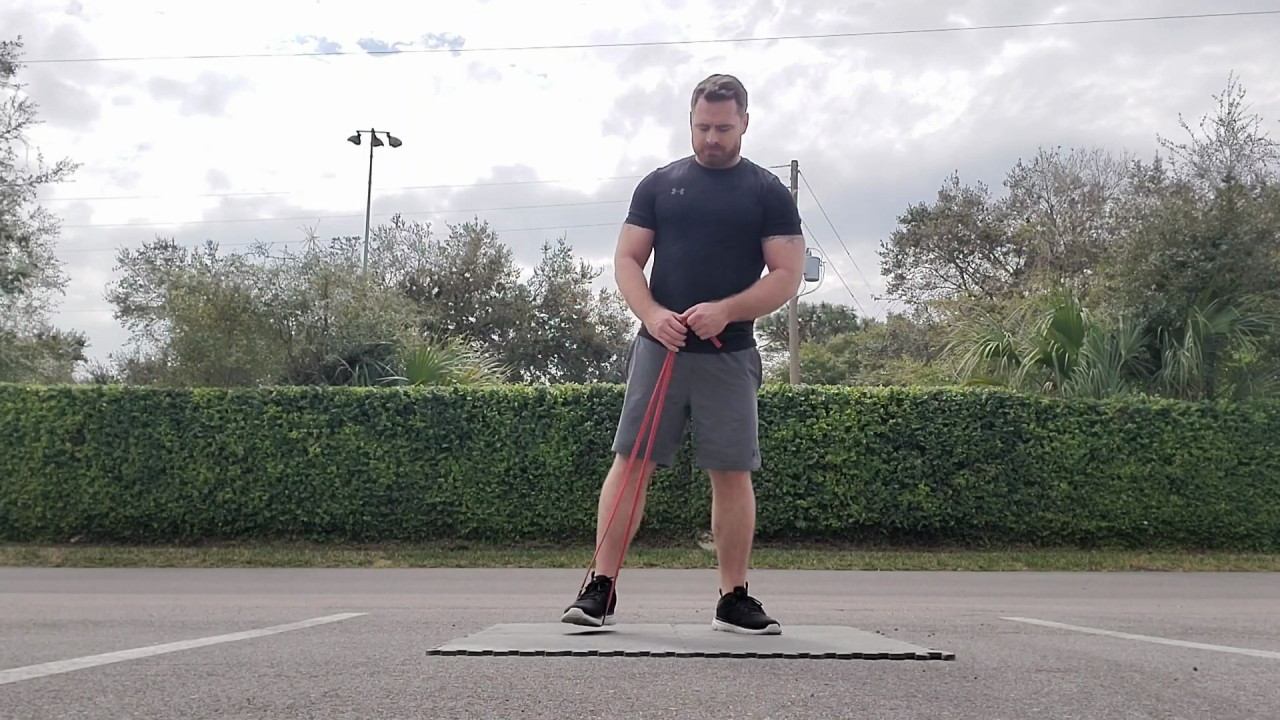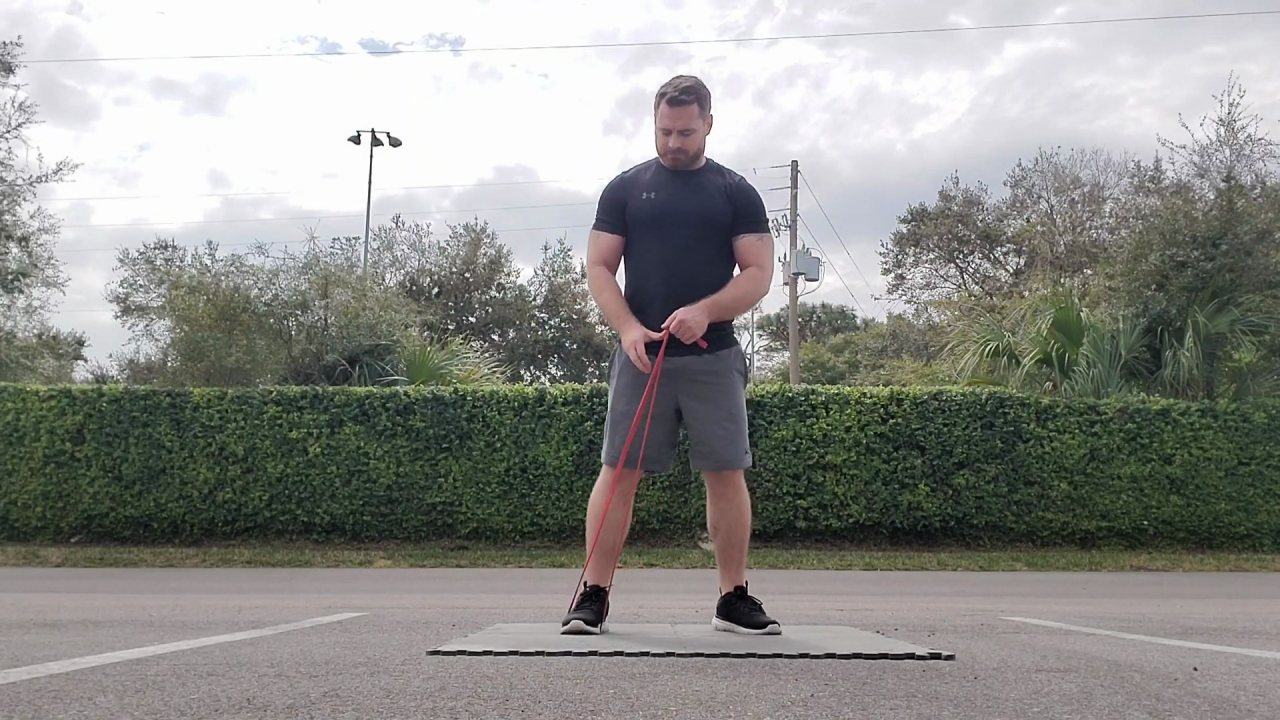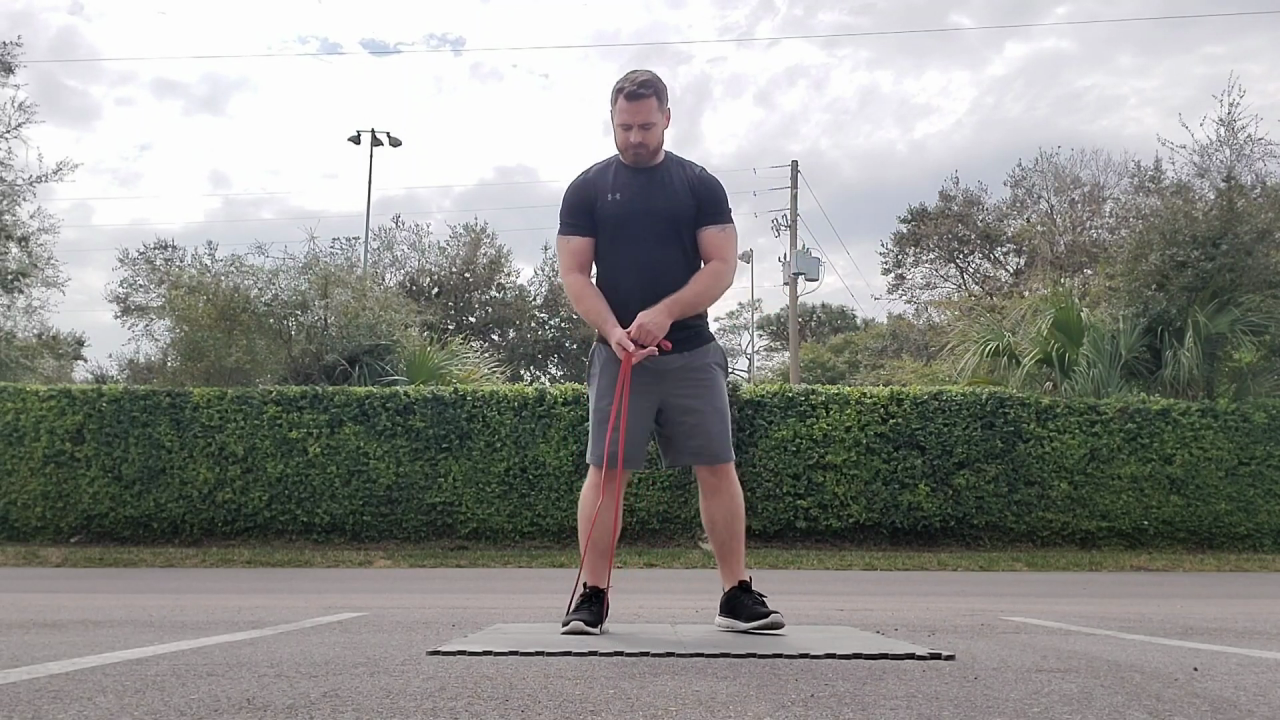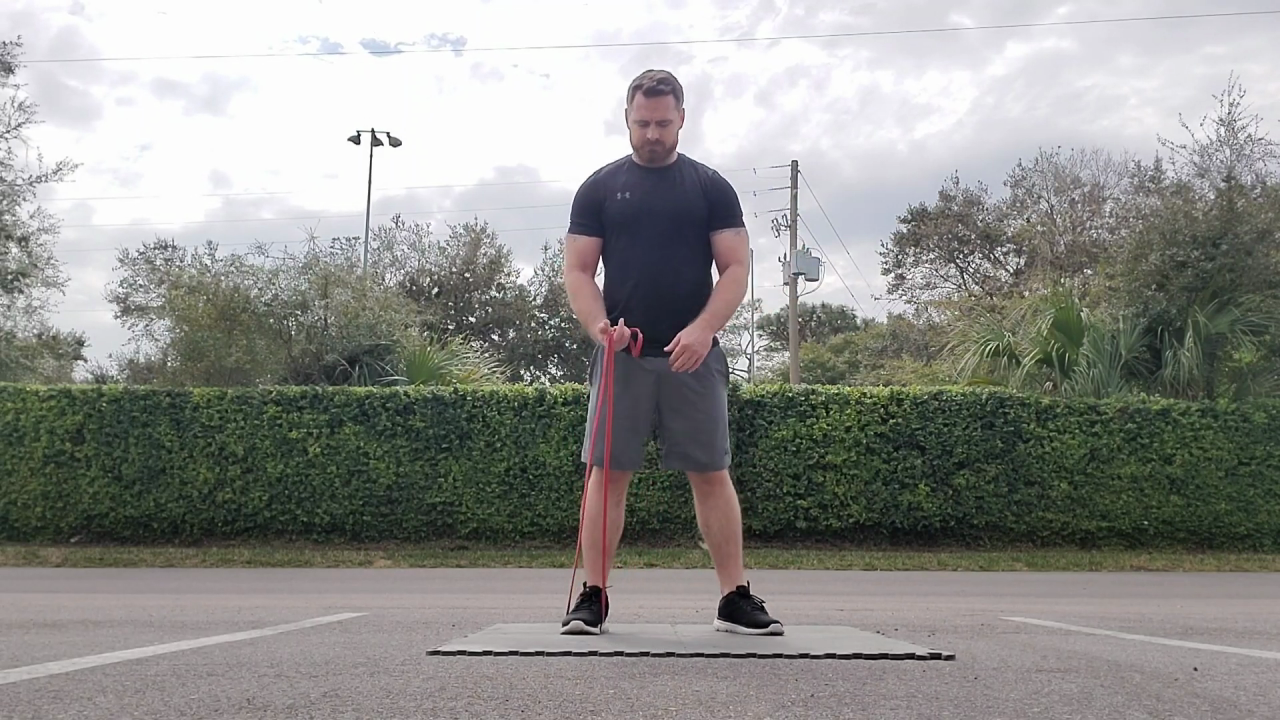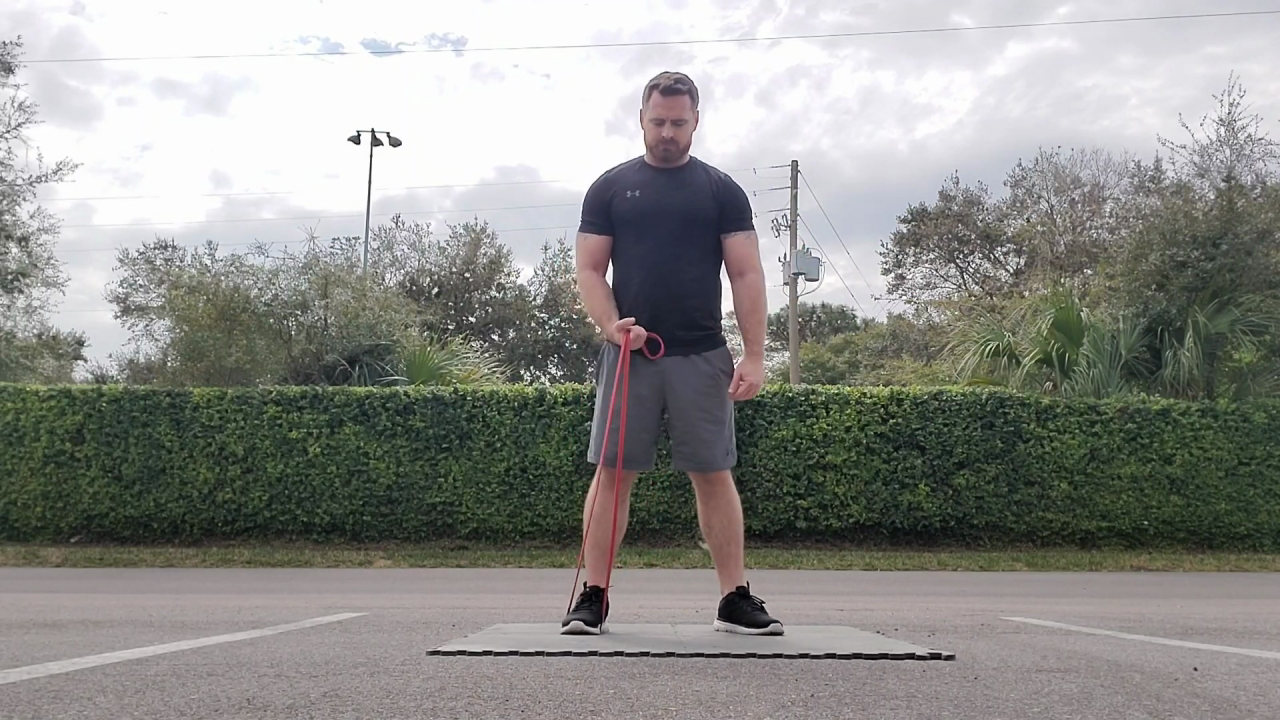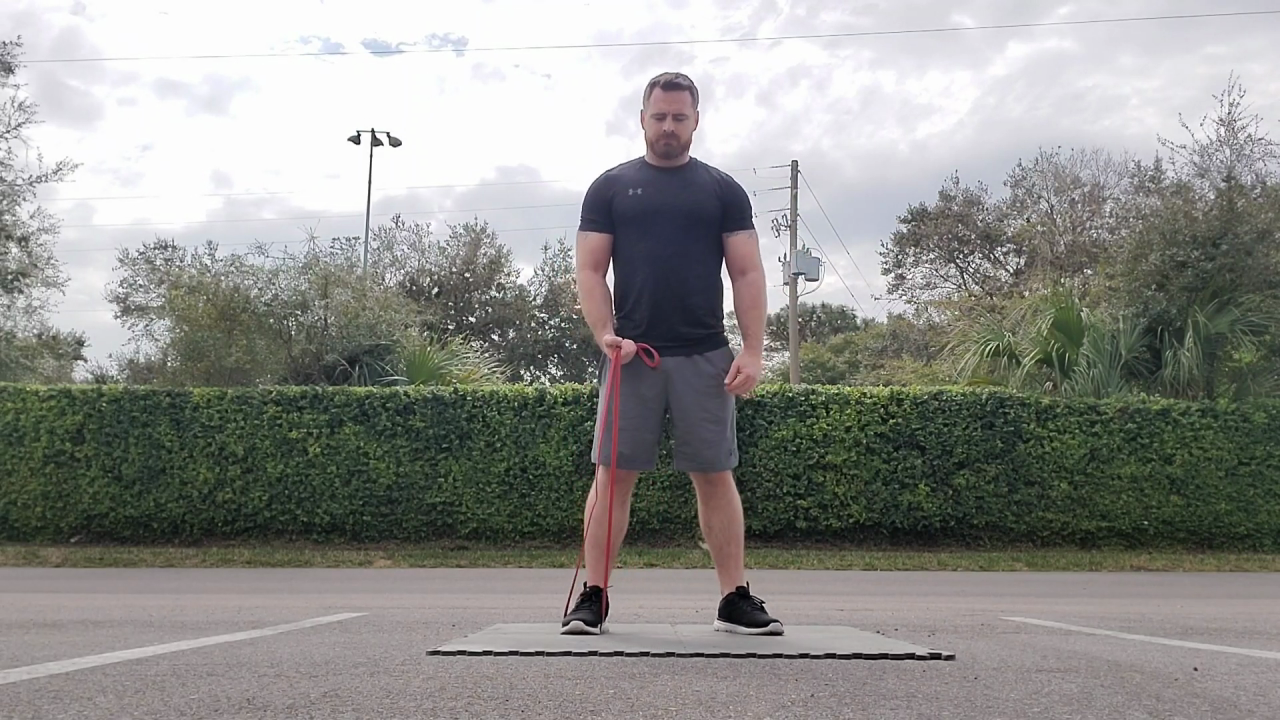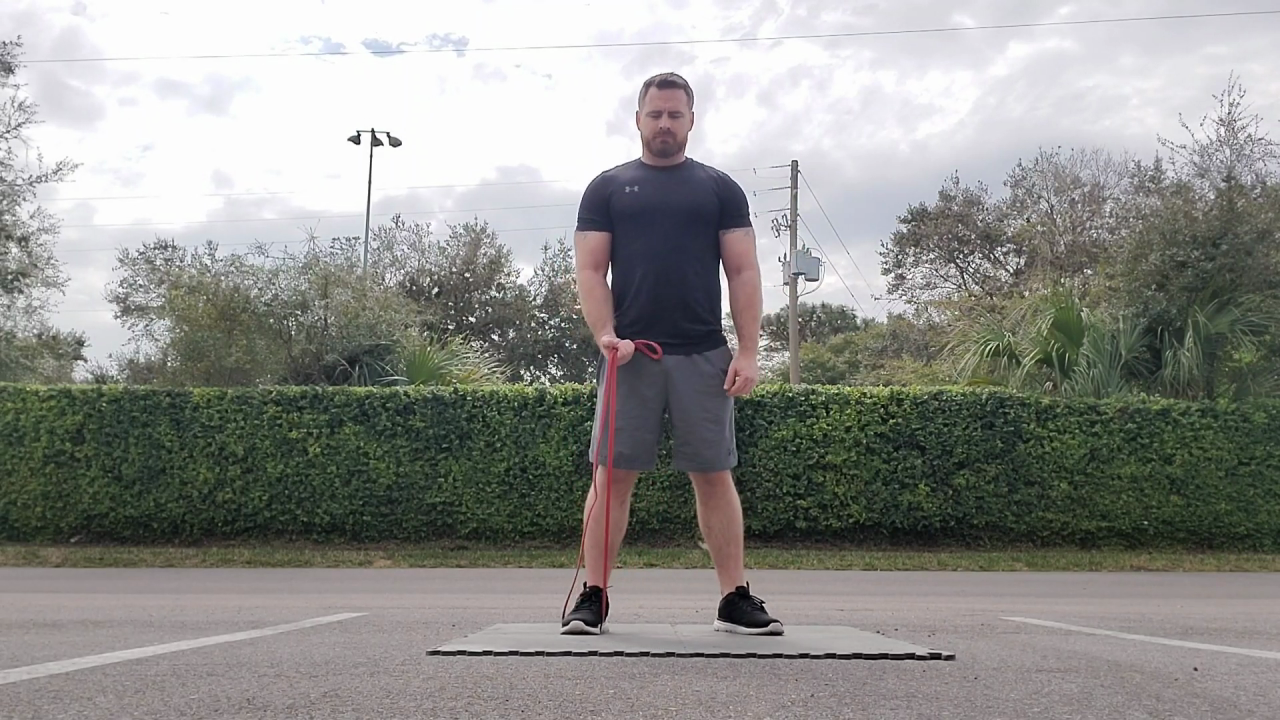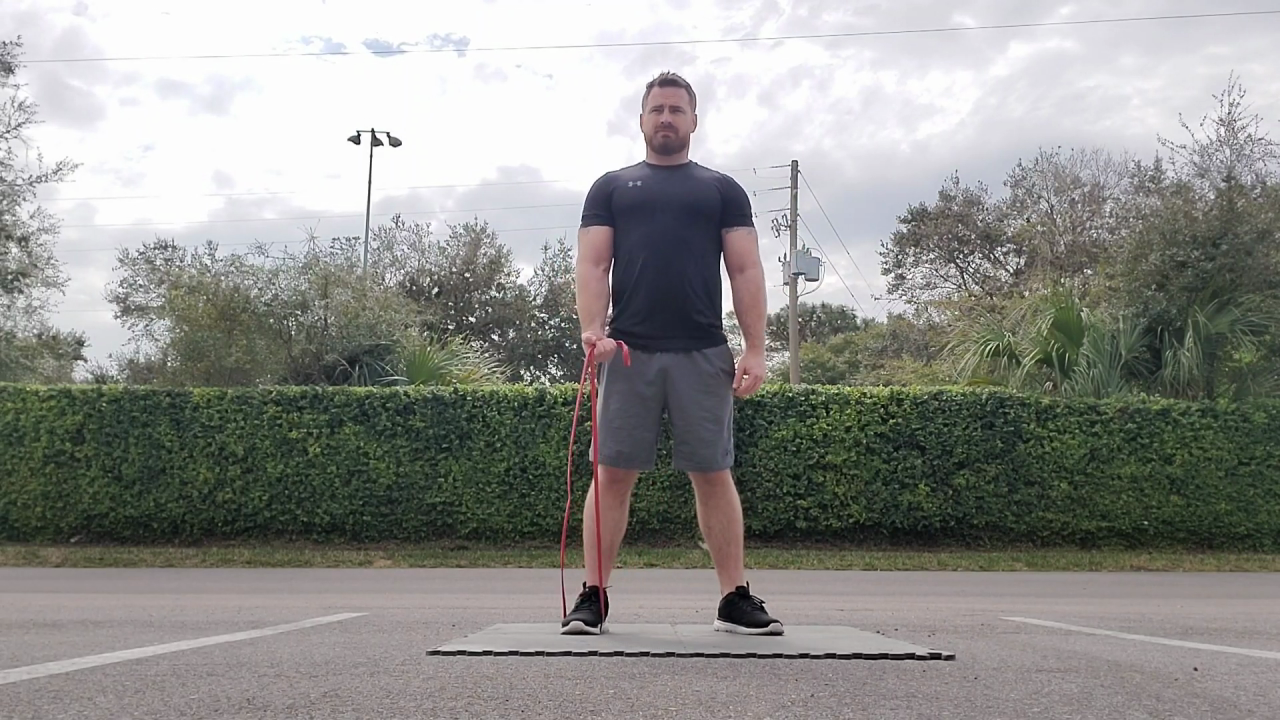
dt=0.3s
person 1, frame 1
left shoulder: (769, 192)
right shoulder: (659, 183)
left elbow: (786, 276)
right elbow: (627, 259)
left wrist: (726, 310)
right wrist: (651, 314)
left hip: (729, 354)
right hip: (658, 347)
left knee: (732, 474)
right knee: (631, 463)
left ankle: (733, 599)
right ankle: (600, 588)
person 1, frame 2
left shoulder: (736, 192)
right shoulder: (625, 188)
left elbow: (759, 273)
right elbow: (599, 267)
left wrist: (705, 311)
right wrist: (627, 328)
left hip: (713, 356)
right hip: (641, 355)
left knee: (726, 474)
right knee: (620, 471)
left ankle: (734, 597)
right ankle: (593, 595)
person 1, frame 3
left shoulder: (699, 183)
right shoulder: (587, 187)
left elbow: (721, 265)
right elbow: (574, 272)
left wrist: (666, 312)
right wrist: (613, 331)
left hip: (692, 351)
right hip: (619, 354)
left knee: (717, 465)
right knee: (606, 471)
left ankle: (738, 595)
right ankle: (592, 597)
person 1, frame 4
left shoulder: (710, 186)
right shoulder: (599, 188)
left elbow: (735, 269)
right elbow: (577, 270)
left wrist: (704, 327)
right wrist: (597, 324)
left hip: (694, 357)
right hip: (622, 357)
left knee: (711, 474)
right knee: (607, 473)
left ankle: (735, 599)
right ankle: (593, 597)
person 1, frame 5
left shoulder: (721, 190)
right shoulder: (610, 187)
left elbow: (747, 275)
right elbow: (589, 269)
left wrist: (754, 355)
right wrist: (610, 325)
left hip: (702, 357)
right hip: (630, 357)
left knee: (713, 475)
right knee: (613, 472)
left ankle: (735, 600)
right ankle: (592, 597)
person 1, frame 6
left shoulder: (722, 189)
right shoulder: (611, 186)
left elbow: (748, 273)
right elbow: (590, 269)
left wrist: (752, 349)
right wrist: (604, 332)
left hip: (704, 356)
right hip: (632, 356)
left knee: (715, 475)
right knee: (614, 472)
left ankle: (735, 599)
right ankle: (593, 597)
person 1, frame 7
left shoulder: (719, 187)
right shoulder: (607, 187)
left elbow: (743, 272)
right elbow: (591, 271)
left wrist: (748, 351)
right wrist: (604, 335)
left hip: (704, 355)
right hip: (631, 356)
left knee: (714, 474)
right knee: (614, 472)
left ankle: (735, 600)
right ankle: (592, 598)
person 1, frame 8
left shoulder: (722, 188)
right shoulder: (611, 186)
left elbow: (746, 271)
right elbow: (592, 265)
left wrist: (755, 349)
right wrist: (592, 329)
left hip: (704, 353)
right hip: (630, 352)
left knee: (713, 473)
right knee: (613, 472)
left ankle: (734, 599)
right ankle: (593, 597)
